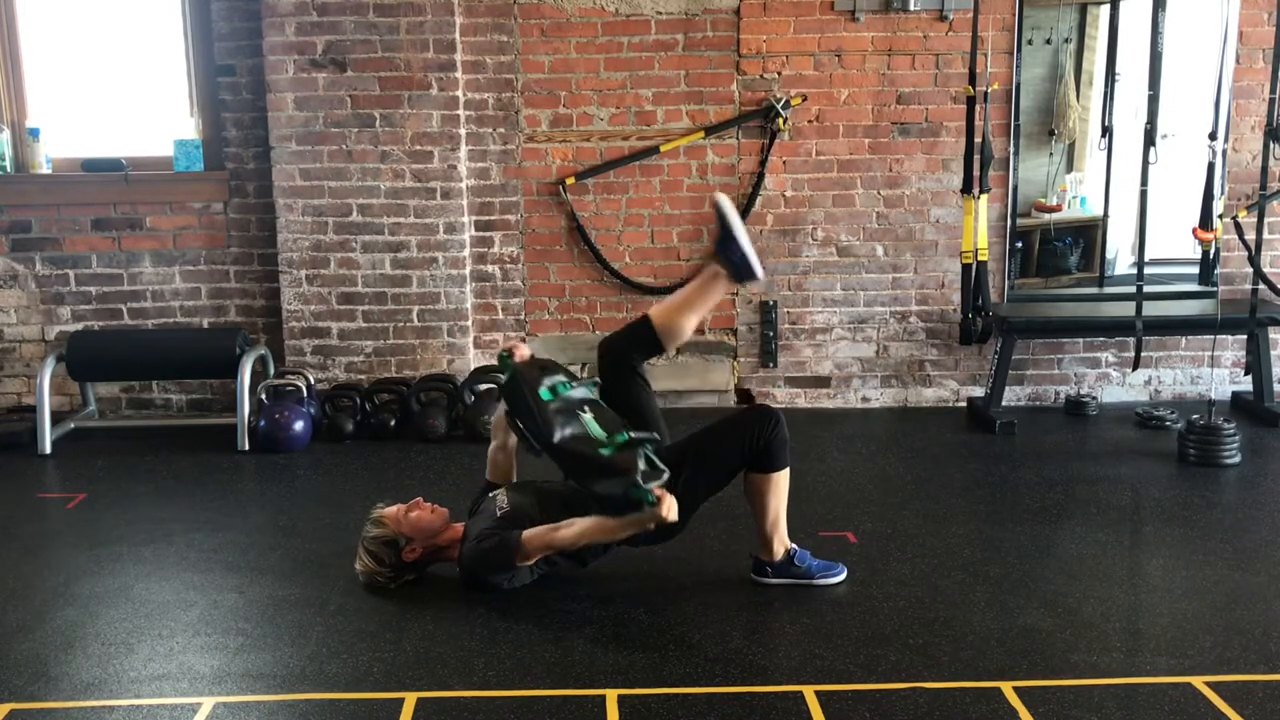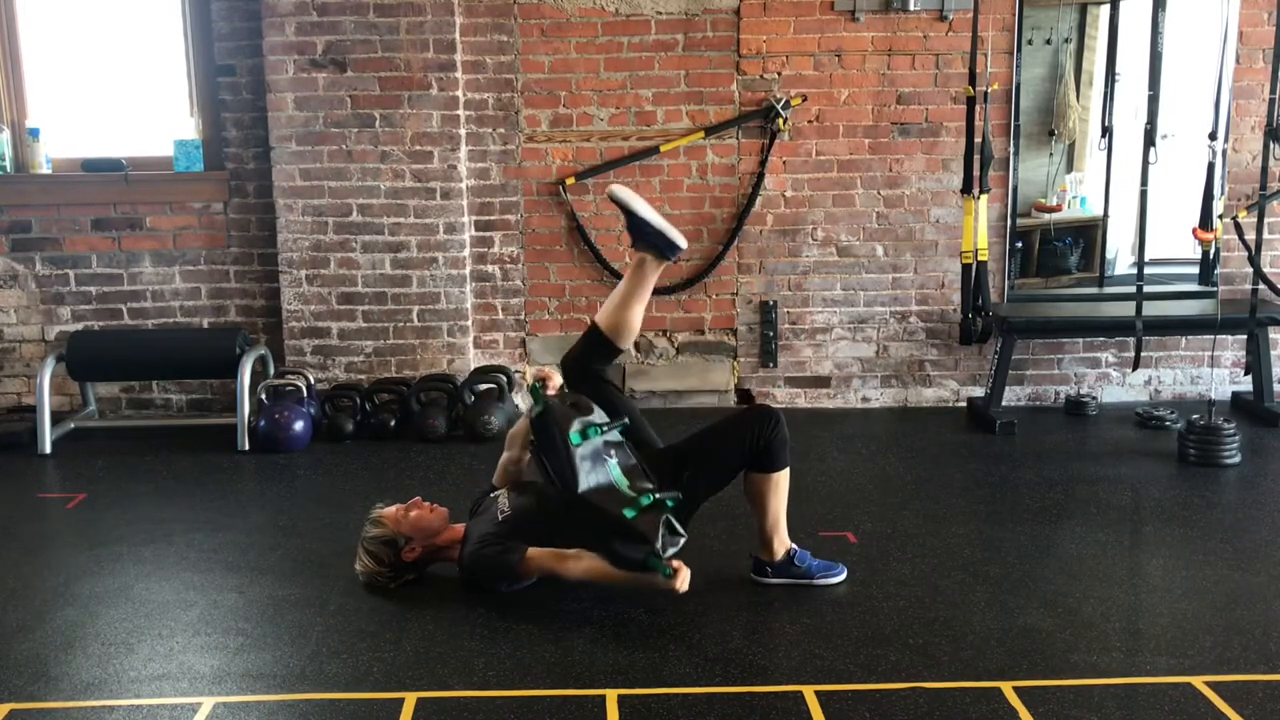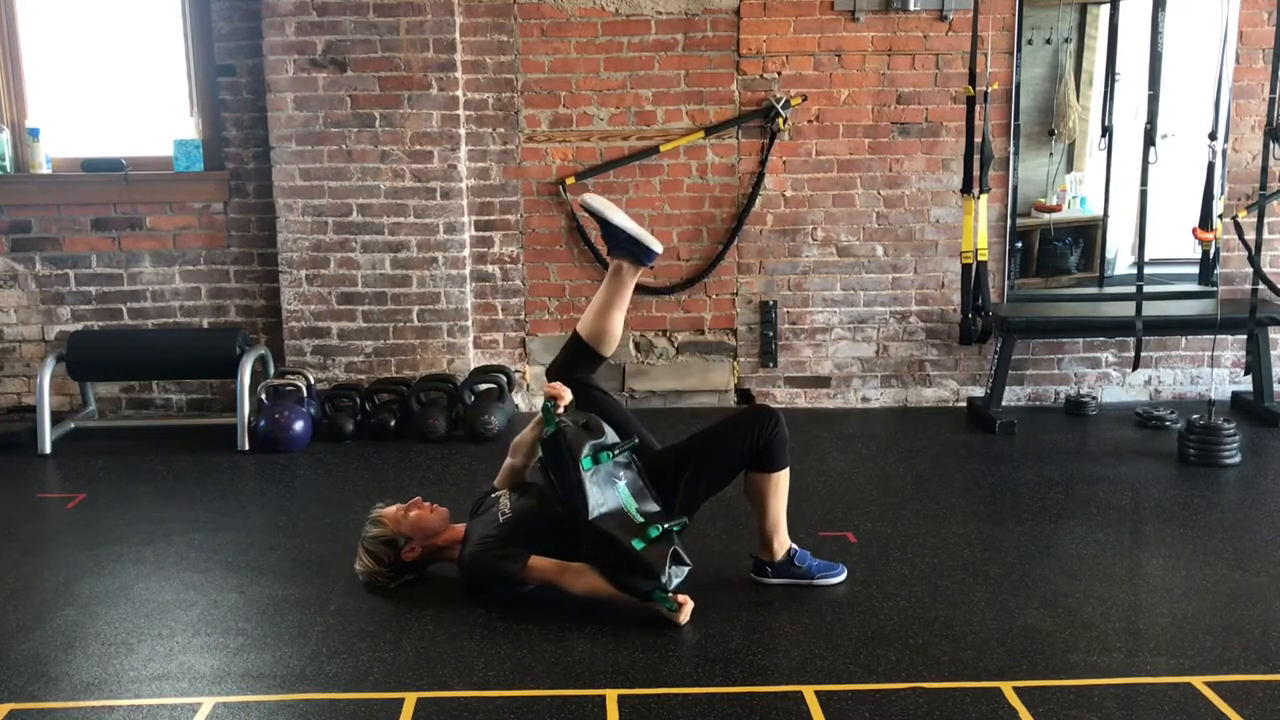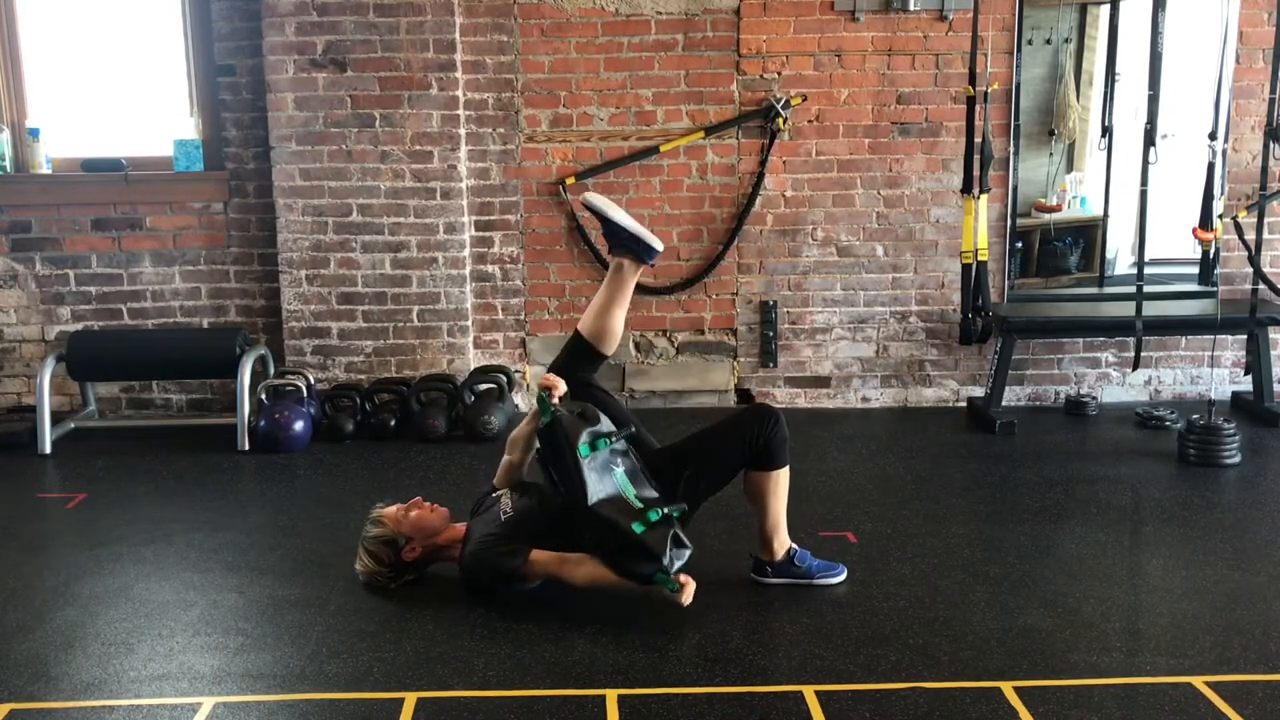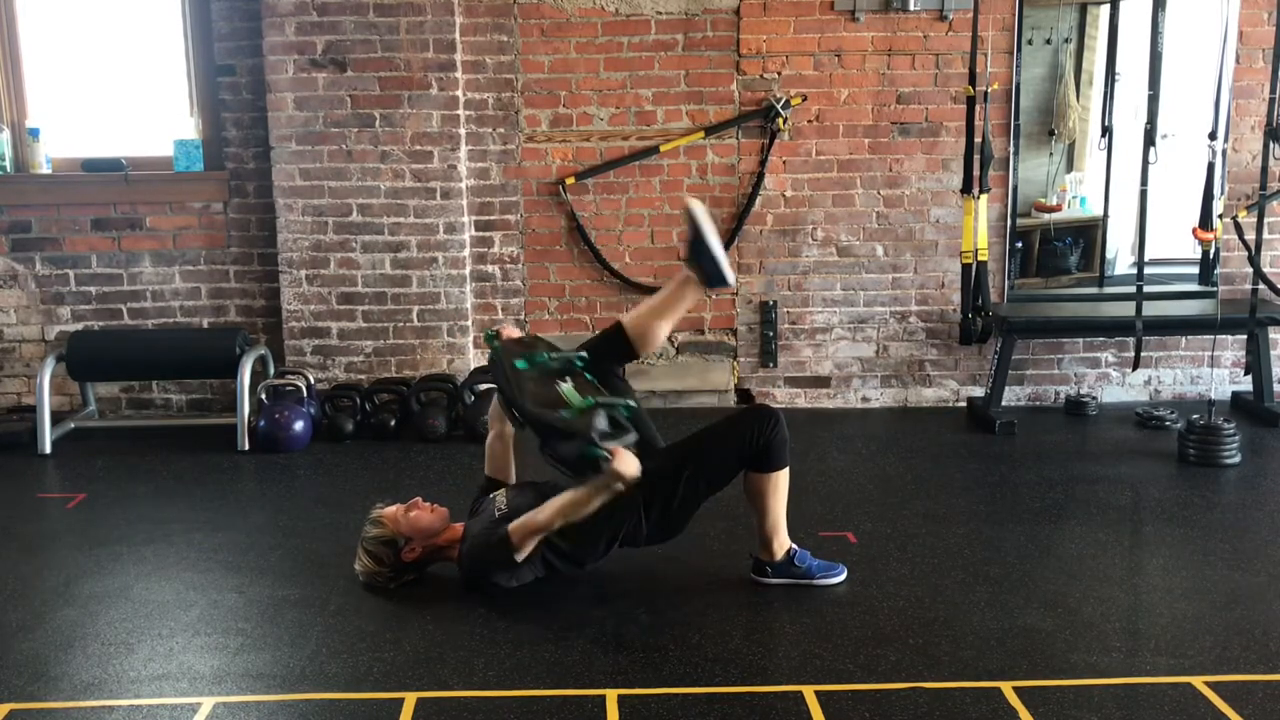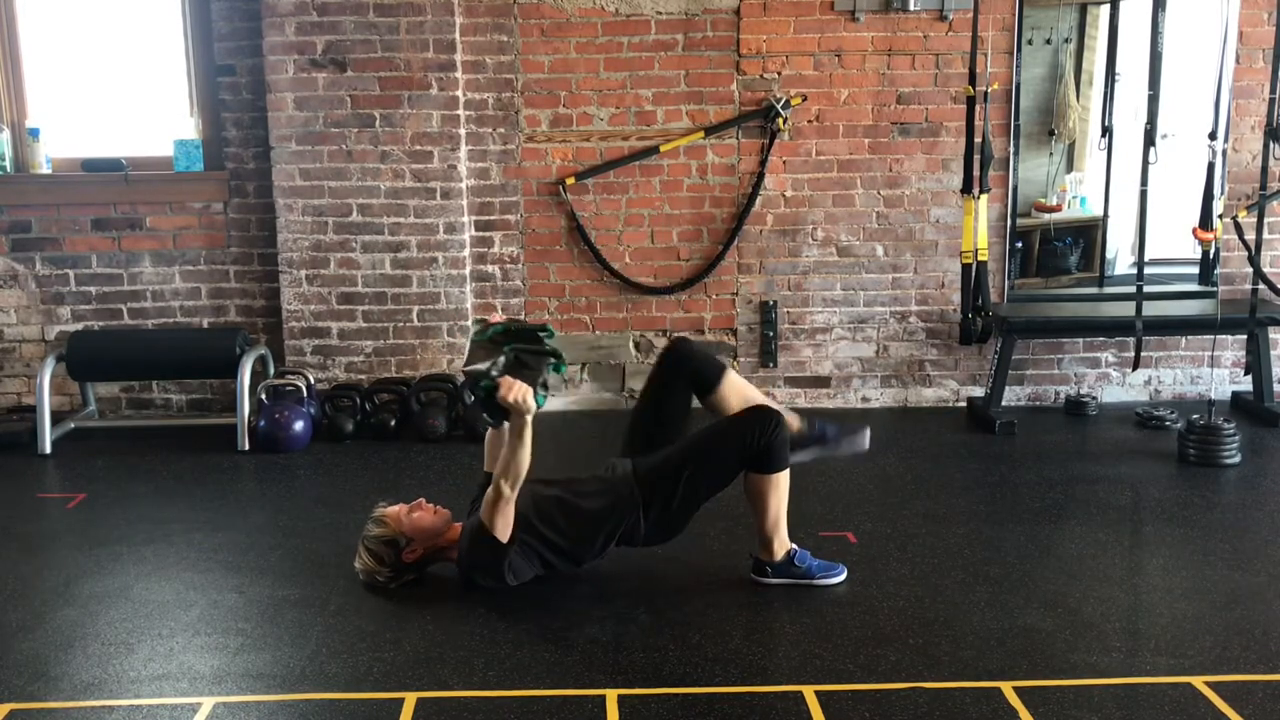
dt=0.4s
person 1, frame 1
left shoulder: (483, 512)
right shoulder: (481, 555)
left elbow: (502, 442)
right elbow: (561, 538)
right wrist: (647, 516)
right hip: (655, 496)
left knee: (620, 352)
right knee: (763, 424)
left ankle: (726, 270)
right ankle: (775, 558)
person 1, frame 2
left shoulder: (485, 510)
right shoulder: (482, 558)
left elbow: (514, 451)
right elbow: (565, 563)
left wrist: (543, 399)
right wrist: (655, 575)
left knee: (582, 366)
right knee: (763, 424)
left ankle: (651, 255)
right ankle: (775, 557)
person 1, frame 3
left shoulder: (486, 511)
right shoulder: (481, 559)
left elbow: (518, 457)
right elbow: (566, 575)
left wrist: (549, 412)
right wrist: (657, 599)
right hip: (654, 496)
left knee: (567, 375)
right knee: (763, 424)
left ankle: (627, 261)
person 1, frame 4
left shoulder: (485, 512)
right shoulder: (482, 559)
left elbow: (515, 454)
right elbow: (568, 568)
left wrist: (543, 405)
right wrist: (657, 584)
left knee: (567, 375)
right knee: (763, 423)
left ankle: (627, 262)
right ankle: (776, 558)
person 1, frame 5
left shoulder: (483, 511)
right shoulder: (482, 558)
left elbow: (499, 440)
right elbow: (544, 521)
right wrist: (609, 481)
left hip: (632, 478)
right hip: (650, 500)
left knee: (597, 359)
right knee: (762, 424)
left ankle: (700, 276)
right ankle: (777, 560)
person 1, frame 6
left shoulder: (478, 520)
right shoulder: (480, 558)
left elbow: (497, 461)
right elbow: (509, 485)
right wrist: (522, 415)
left hip: (631, 476)
right hip: (648, 503)
left knee: (682, 358)
right knee: (762, 426)
left ankle: (801, 434)
right ankle: (776, 559)
